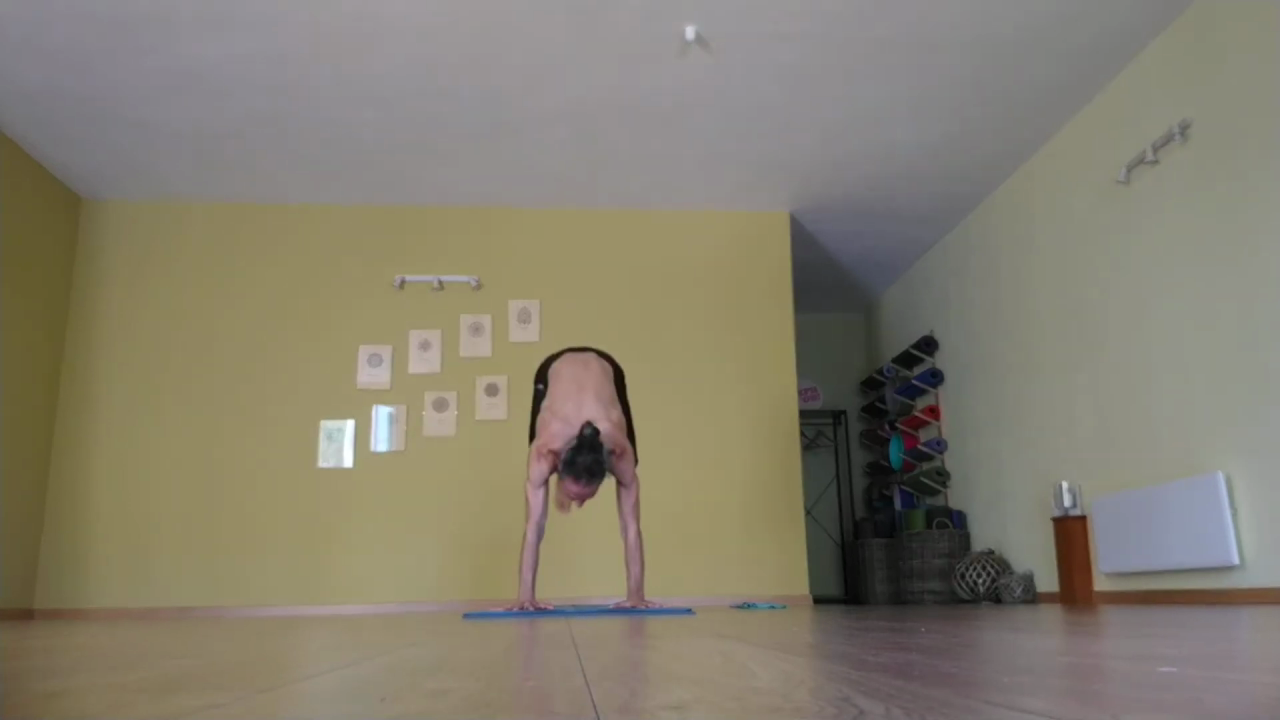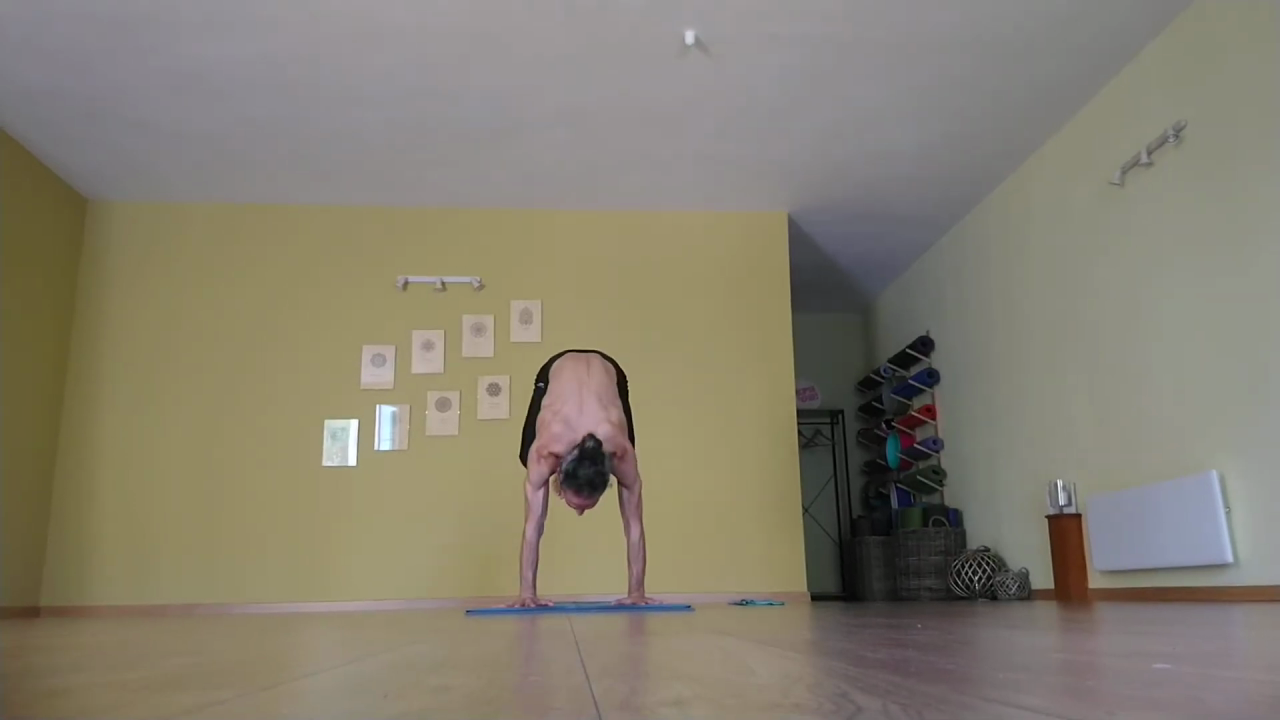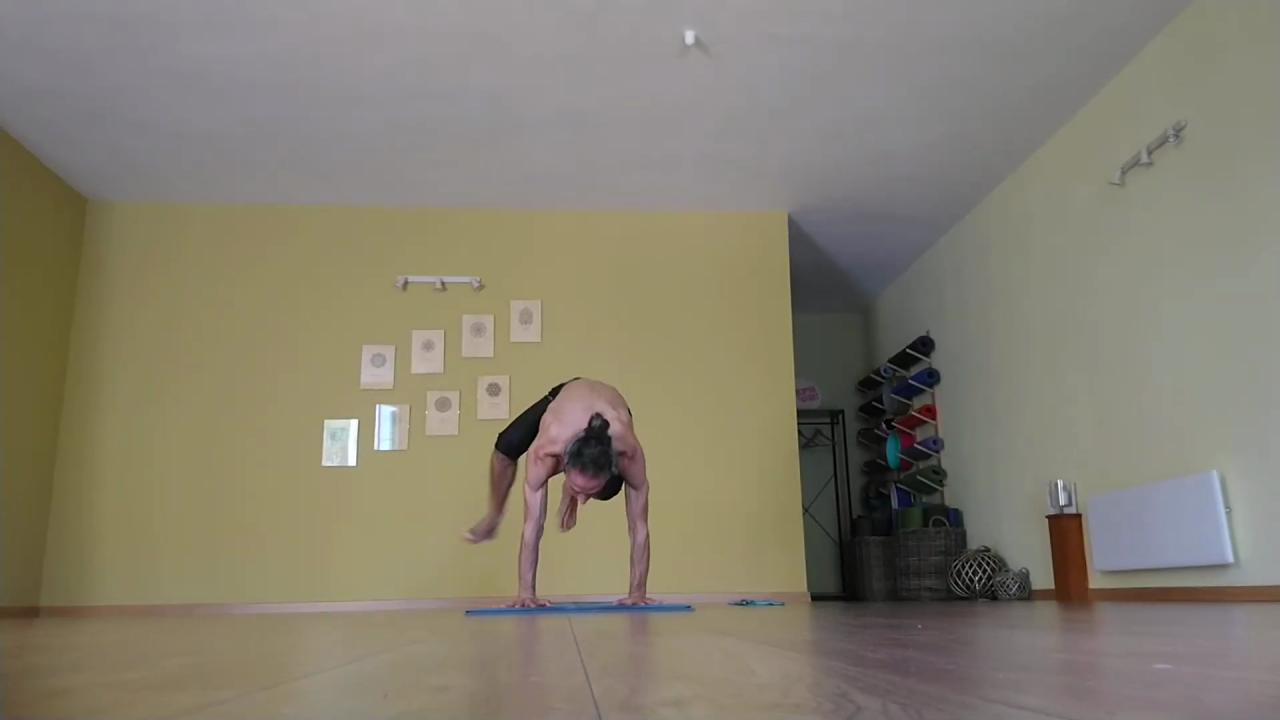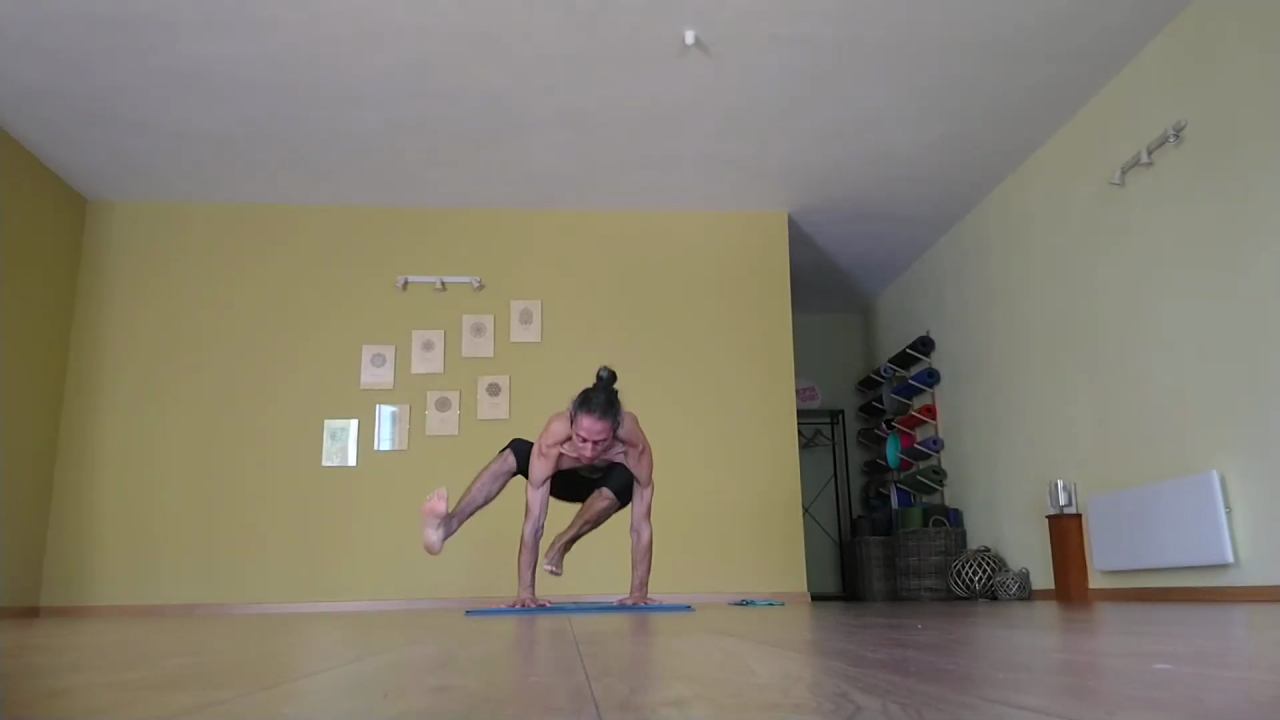
dt=0.4s
person 1, frame 1
left shoulder: (619, 451)
right shoulder: (545, 450)
left elbow: (630, 525)
right elbow: (534, 524)
left wrist: (636, 594)
right wrist: (525, 595)
left hip: (605, 367)
right hip: (554, 368)
right knee: (543, 475)
person 1, frame 2
left shoulder: (620, 453)
right shoulder: (545, 452)
left elbow: (633, 525)
right elbow: (533, 525)
left wrist: (637, 591)
right wrist: (526, 592)
left hip: (607, 369)
right hip: (556, 368)
right knee: (527, 458)
person 1, frame 3
left shoulder: (629, 452)
right shoulder: (546, 449)
left elbow: (639, 527)
right elbow: (532, 524)
left wrist: (638, 592)
right wrist: (526, 591)
left knee: (607, 490)
right knee: (506, 446)
left ankle: (575, 491)
right ankle: (494, 514)
person 1, frame 4
left shoulder: (634, 445)
right shoulder: (552, 441)
left elbow: (641, 526)
right elbow: (533, 522)
left wrist: (639, 591)
right wrist: (525, 590)
left hip: (605, 475)
right hip: (566, 473)
left knee: (620, 485)
right knee: (511, 457)
left ankle: (564, 542)
right ankle: (447, 525)
